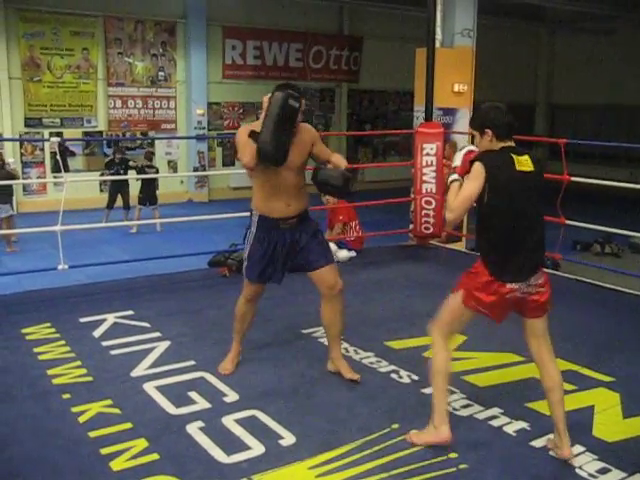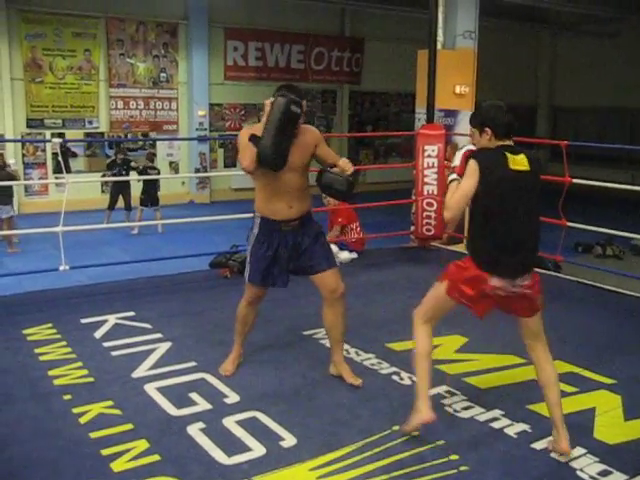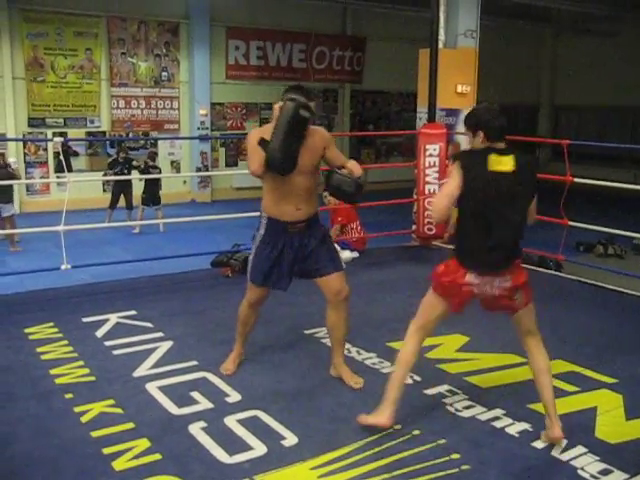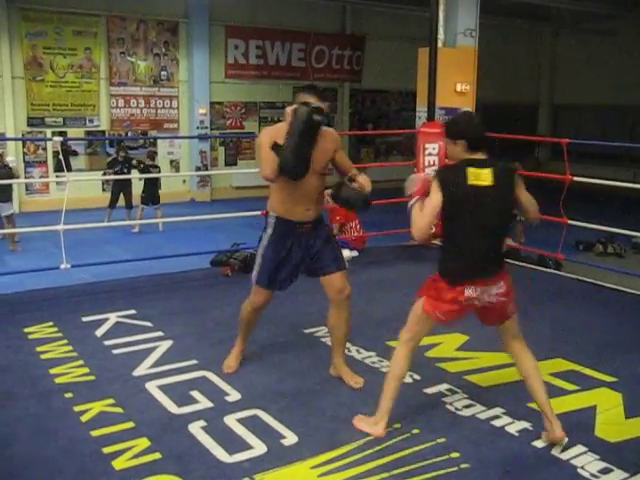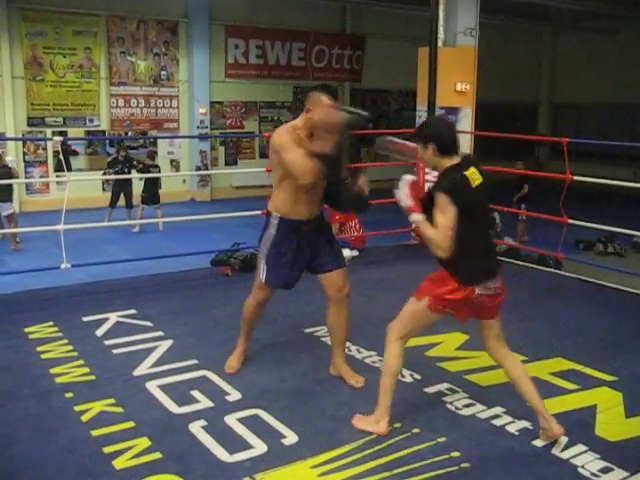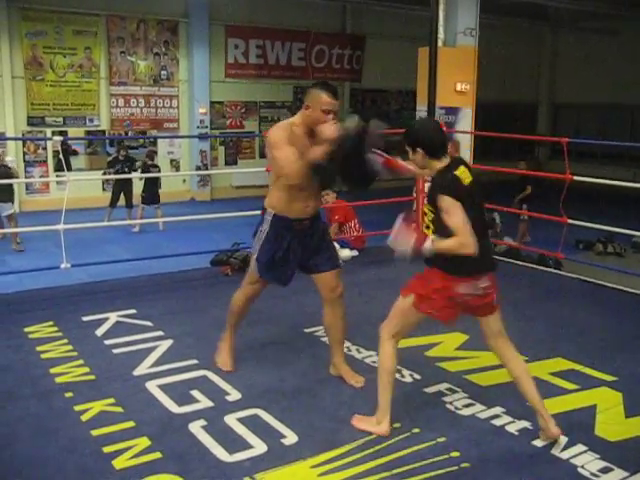
dt=0.1s
person 1, frame 1
left shoulder: (485, 163)
right shoulder: (533, 164)
left elbow: (452, 214)
left wrist: (458, 174)
left hip: (494, 273)
right hip: (532, 274)
left knee: (440, 333)
right knee: (543, 351)
left ankle: (440, 425)
right ankle: (562, 439)
person 1, frame 2
left shoulder: (480, 160)
right shoulder: (532, 163)
left elbow: (450, 214)
left wrist: (457, 174)
left hip: (481, 269)
right hip: (522, 273)
left knee: (422, 319)
right knee: (538, 348)
left ankle: (422, 407)
right ankle: (561, 435)
person 1, frame 3
left shoulder: (466, 161)
right shoulder: (526, 166)
left elbow: (437, 213)
left wrist: (447, 177)
left hip: (465, 270)
right hip: (506, 272)
left knee: (416, 332)
right knee: (531, 339)
left ankle: (385, 411)
right ankle: (553, 423)
person 1, frame 4
left shoulder: (448, 174)
right shoulder: (507, 173)
left elbow: (420, 231)
right elbow: (533, 212)
left wrist: (417, 196)
left hip: (454, 281)
right hip: (494, 281)
left knee: (407, 342)
right knee: (516, 345)
left ankle: (380, 419)
right ankle: (553, 424)
person 1, frame 5
left shoulder: (446, 186)
right shoulder: (468, 166)
left elbow: (442, 249)
left wrist: (413, 211)
left hip: (460, 281)
right hip: (488, 278)
left knee: (395, 334)
right knee: (498, 347)
left ankle: (380, 418)
right ankle: (548, 421)
person 1, frame 6
left shoulder: (442, 188)
right shoulder: (458, 167)
left elbow: (468, 245)
left wrist: (423, 243)
left hip: (447, 276)
right hip: (481, 276)
left knee: (388, 334)
right knee: (502, 344)
left ankle: (381, 418)
right ankle: (546, 420)
person 2, frame 1
left shoulder: (307, 134)
right shoulder: (249, 131)
left elbow: (326, 159)
right elbow: (249, 162)
left wrist: (337, 161)
right wrist: (264, 120)
left hip: (302, 224)
right hip: (266, 226)
left knee: (333, 287)
right knee: (251, 293)
left ankle: (335, 358)
right ankle: (235, 350)
person 2, frame 2
left shoulder: (311, 135)
right shoulder: (250, 134)
left elbow: (332, 162)
right elbow: (249, 165)
left wrist: (342, 164)
right wrist: (266, 124)
left hip: (305, 226)
right hip: (268, 228)
left knee: (335, 291)
right knee: (253, 295)
left ankle: (338, 361)
right ankle: (236, 351)
person 2, frame 3
left shoulder: (320, 136)
right shoulder: (260, 135)
left elbow: (340, 165)
right elbow: (258, 170)
left wrist: (352, 168)
right wrist: (275, 126)
left hip: (311, 228)
right hip: (275, 229)
left knee: (339, 294)
right knee: (254, 296)
left ankle: (338, 363)
right ankle: (238, 350)
person 2, frame 4
left shoulder: (329, 138)
right shoulder: (271, 135)
left elbow: (346, 169)
right elbow: (270, 173)
left wrist: (358, 178)
right wrist: (288, 130)
left hip: (316, 228)
right hip: (281, 228)
left knee: (341, 293)
right knee: (259, 299)
left ankle: (338, 363)
right ankle: (239, 347)
person 2, frame 5
left shoulder: (330, 135)
right shoulder: (285, 137)
left elbow: (334, 173)
right elbow: (307, 177)
left wrist: (355, 184)
right wrist: (326, 144)
left hip: (317, 225)
right hip: (284, 226)
left knee: (340, 292)
right knee: (261, 294)
left ankle: (339, 362)
right ankle: (241, 345)
person 2, frame 6
left shoulder: (329, 133)
right shoulder: (280, 133)
right elbow: (294, 177)
right wrist: (323, 146)
left hip: (313, 224)
right hip: (279, 223)
left knee: (334, 292)
right knee: (251, 288)
left ankle: (338, 362)
right ankle: (227, 340)
